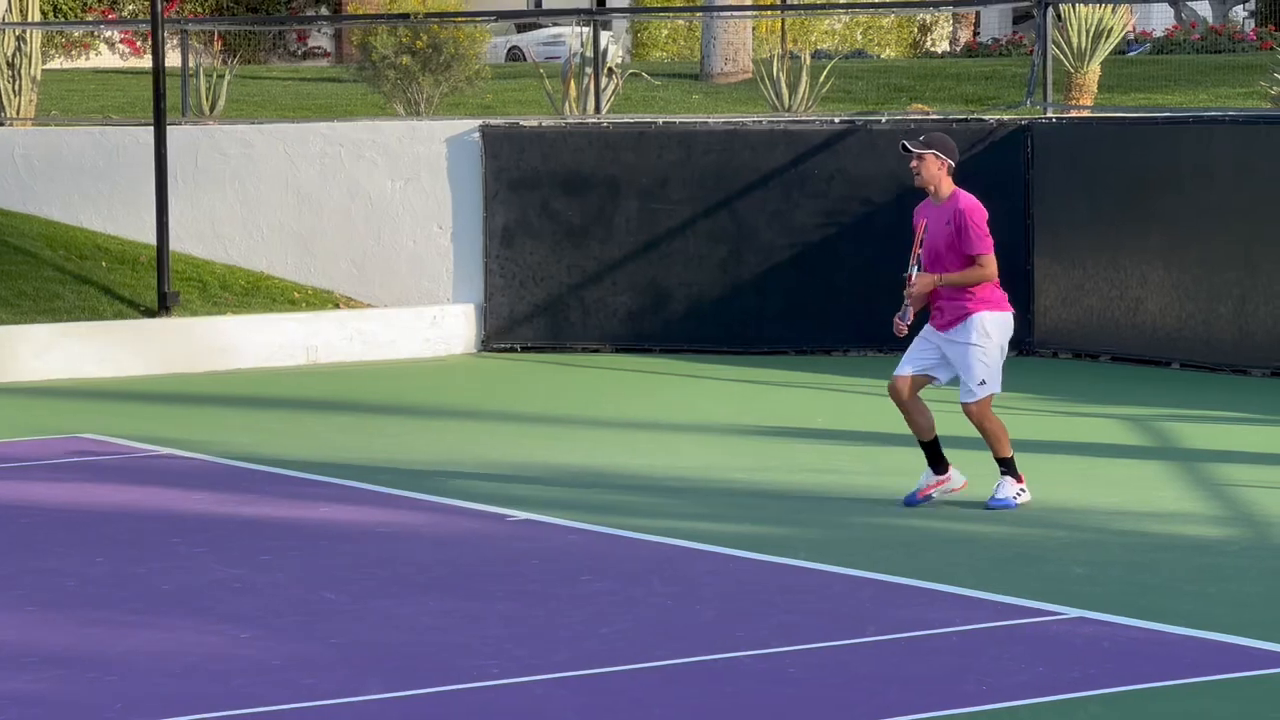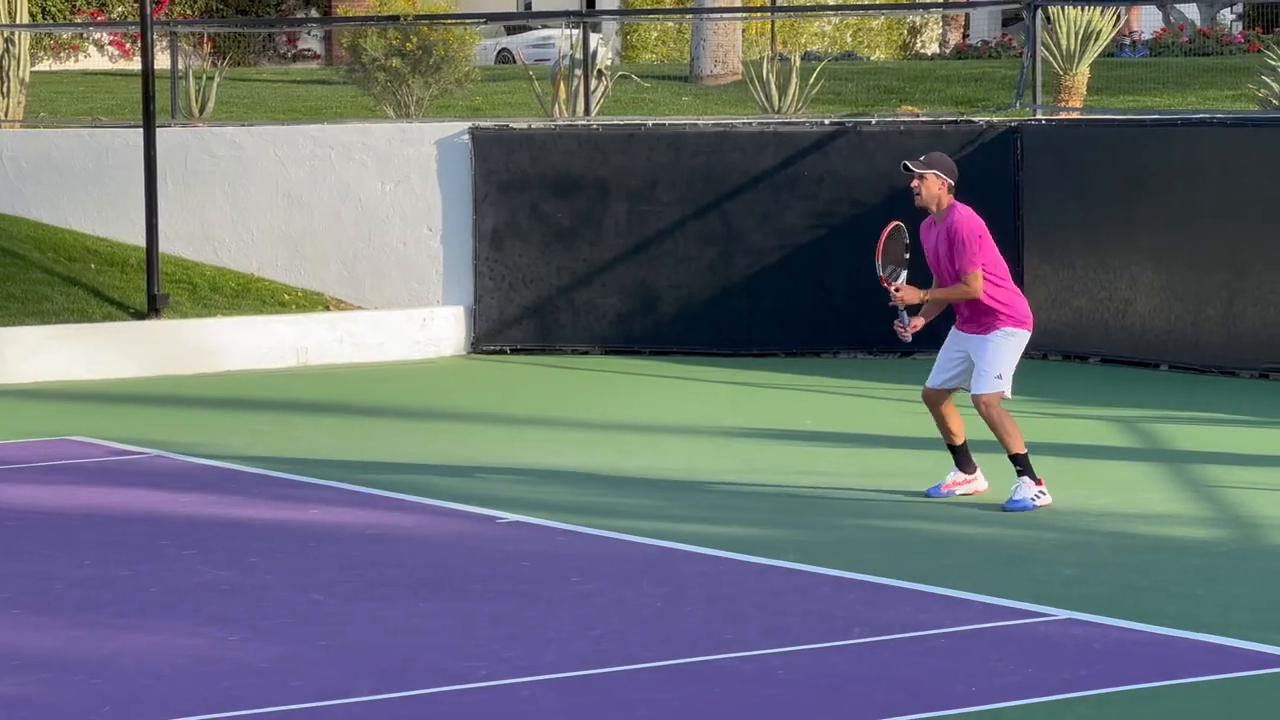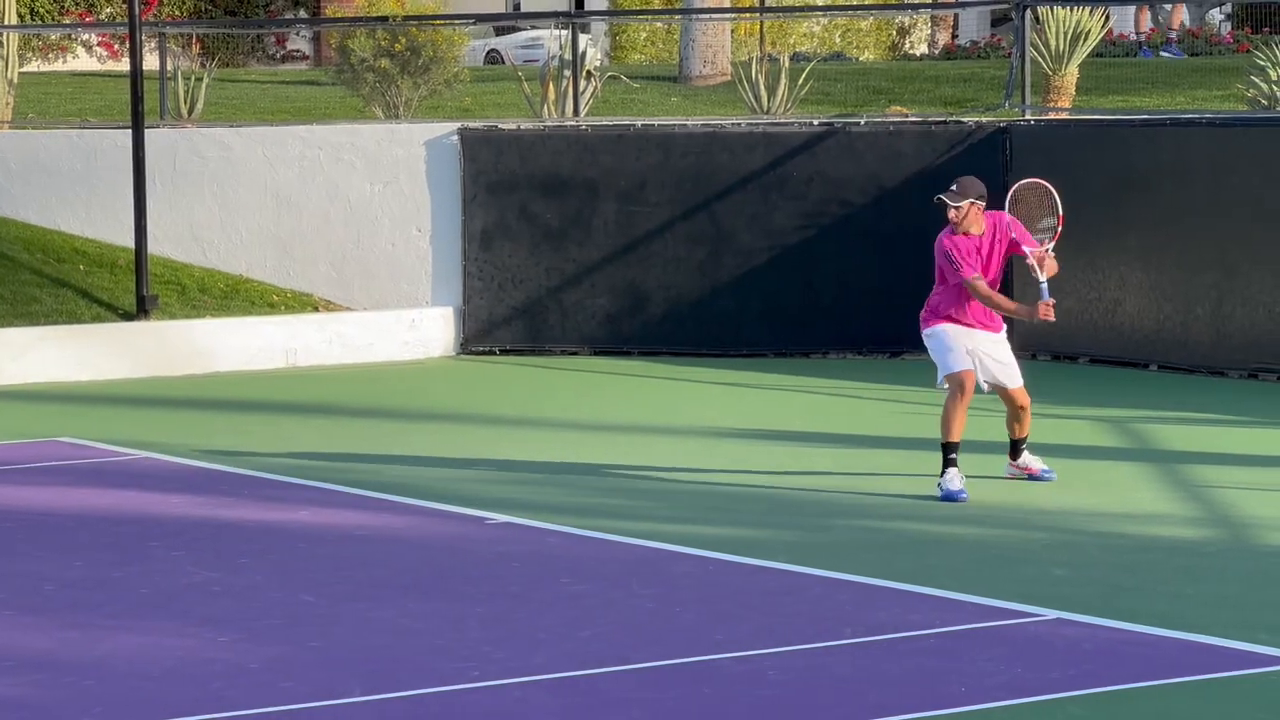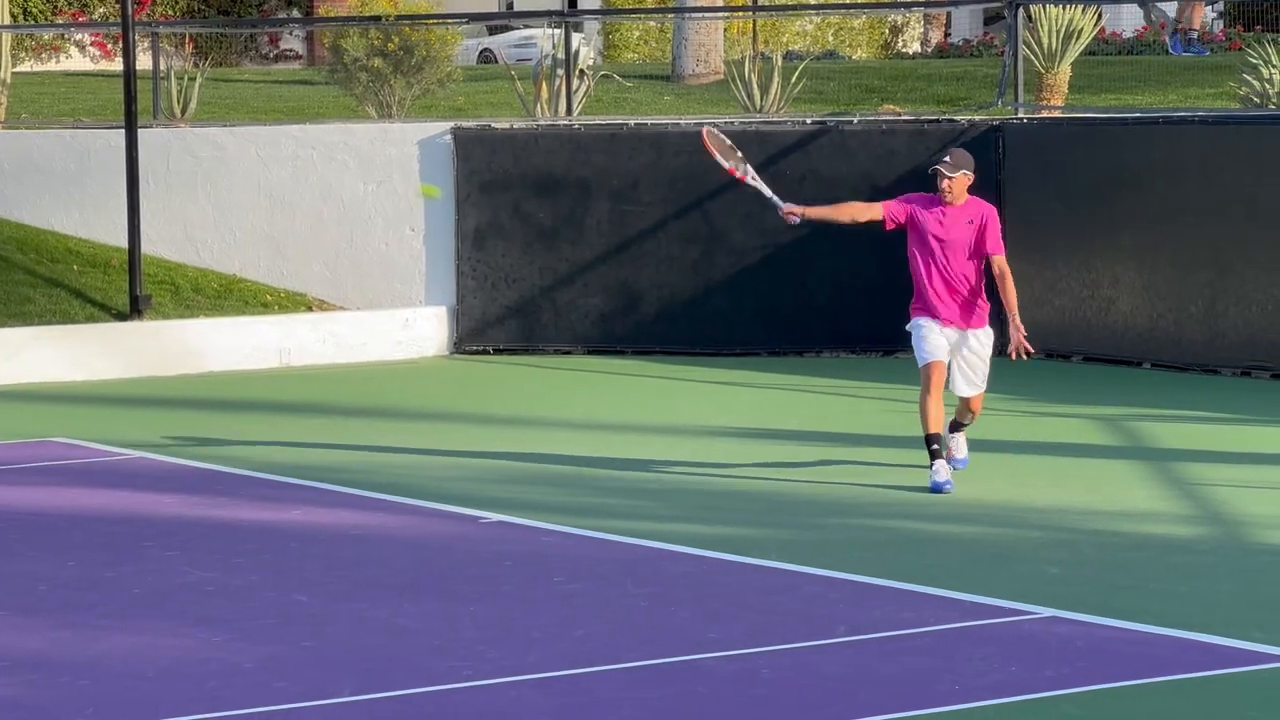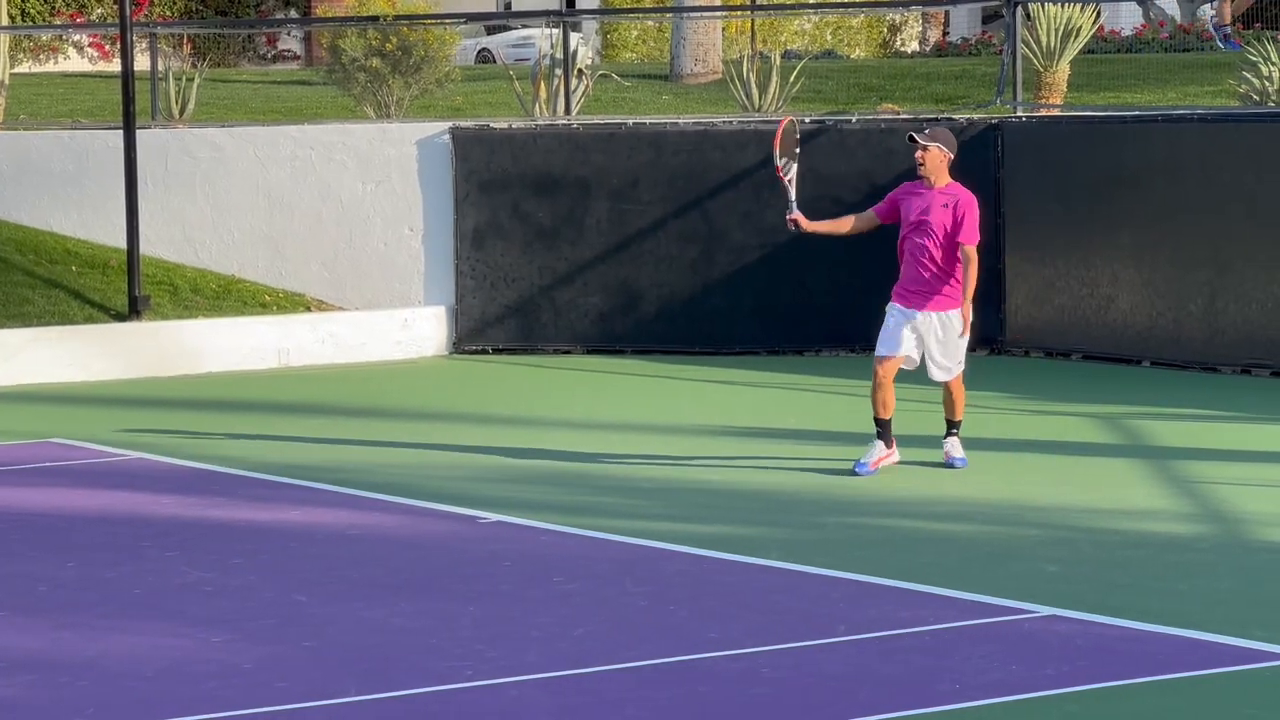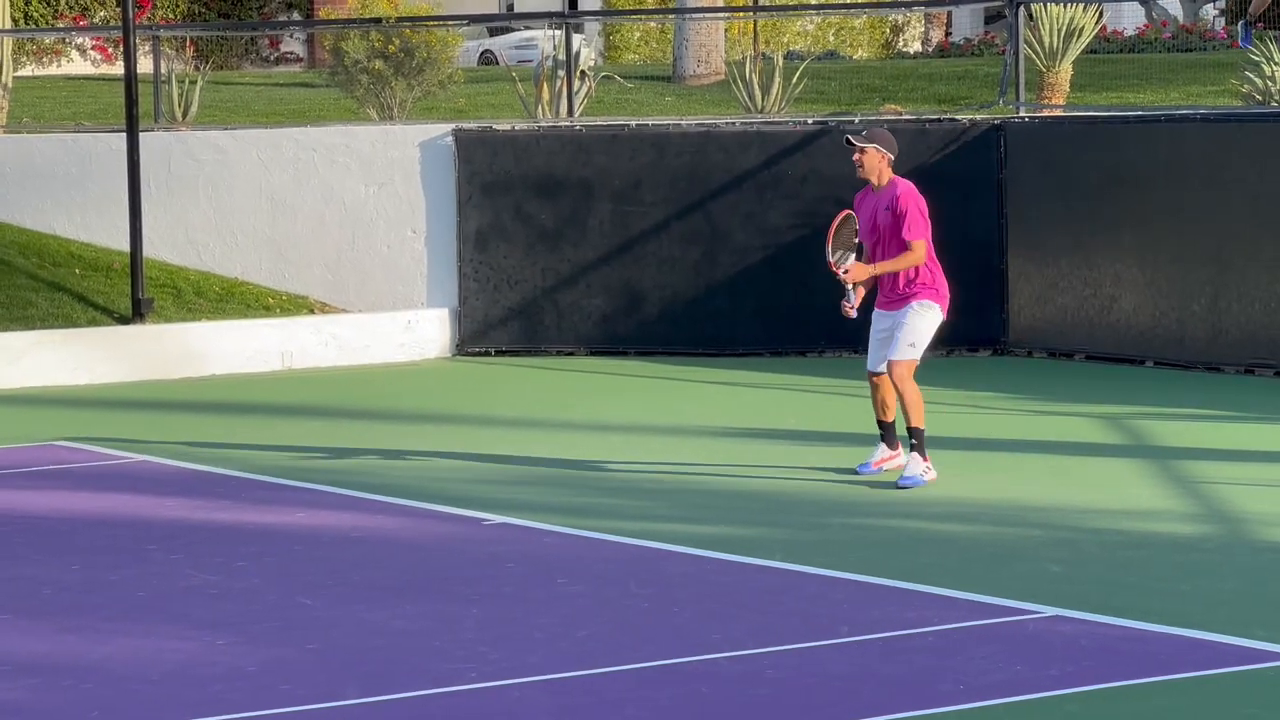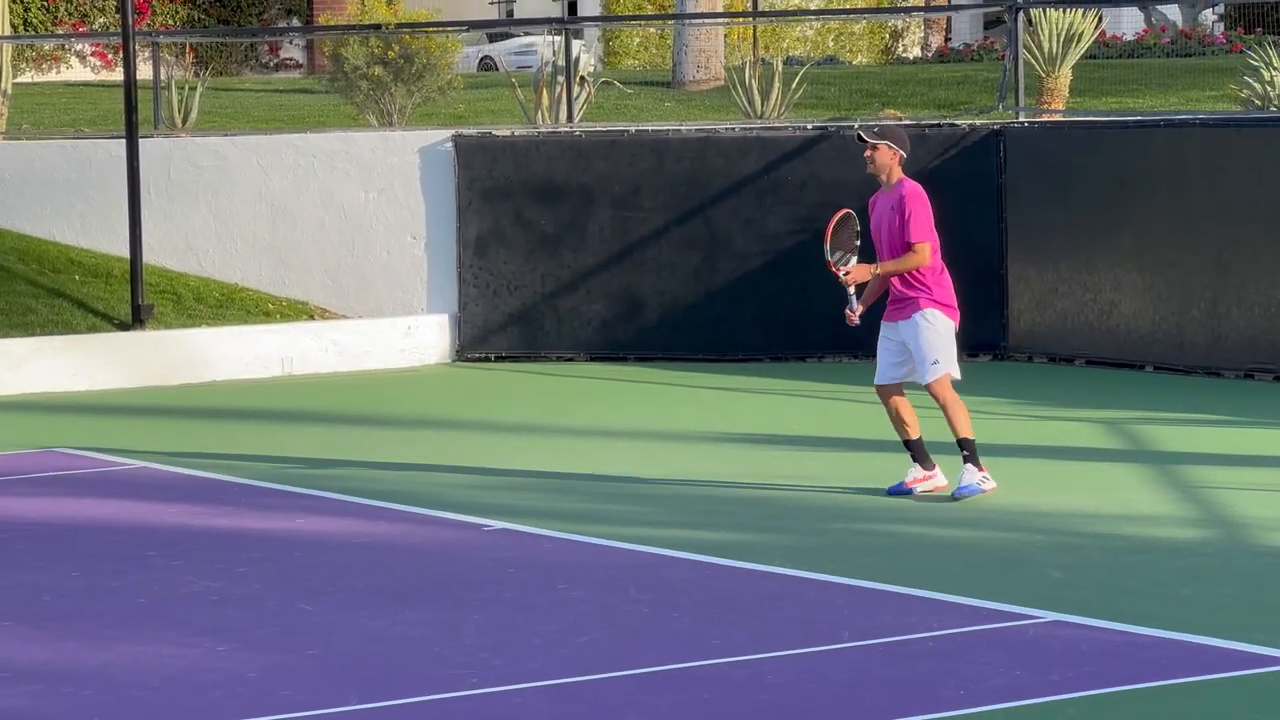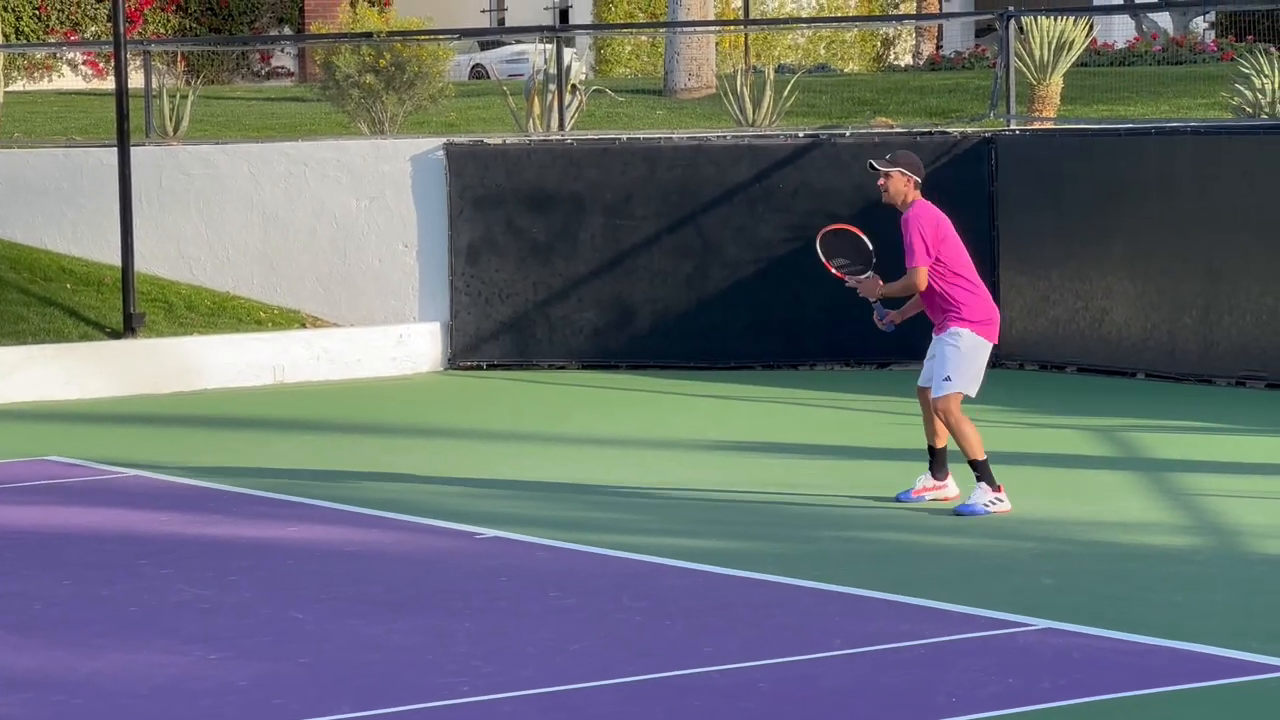
dt=0.5s
person 1, frame 1
left shoulder: (967, 209)
right shoulder: (923, 211)
left elbow: (988, 271)
left wrist: (934, 282)
right wrist: (910, 308)
left hip: (983, 318)
right hip: (942, 322)
left knee: (976, 408)
right knee: (900, 386)
left ankle: (1012, 481)
right ankle: (941, 472)
person 1, frame 2
left shoulder: (963, 223)
right shoulder: (927, 228)
left elbow: (974, 288)
left wrist: (920, 297)
right wrist: (920, 318)
left hip: (1005, 324)
right hip: (967, 327)
left knee: (986, 401)
right knee: (934, 395)
left ankle: (1032, 484)
right ankle: (968, 473)
person 1, frame 3
left shoulder: (1004, 222)
right shoulder: (947, 243)
left elbow: (1045, 262)
right elbow: (982, 292)
left wrist: (1046, 263)
right wrist: (1027, 312)
left hip: (988, 326)
right hip: (945, 324)
left knee: (1020, 402)
right knee: (964, 383)
left ankle: (1017, 457)
right ankle: (950, 471)
person 1, frame 4
left shoulder: (984, 214)
right shoulder: (916, 205)
left elbow: (1000, 270)
right elbow: (865, 211)
left wrist: (1014, 322)
right wrist: (805, 211)
left hip: (973, 322)
right hip: (929, 319)
left knee: (973, 403)
right knee: (934, 375)
left ankle: (955, 433)
right ankle: (938, 465)
person 1, frame 5
left shoulder: (963, 200)
right shoulder: (906, 193)
left elbow: (969, 257)
right elbow: (860, 221)
left wrist: (967, 304)
right wrist: (810, 225)
left hip: (947, 307)
right hip: (905, 303)
left knee: (951, 380)
right knee: (882, 373)
left ankle: (952, 439)
right ankle: (885, 446)
person 1, frame 6
left shoulder: (904, 195)
right shoulder: (861, 200)
left elbow: (918, 254)
left wrist: (869, 269)
right wrist: (857, 294)
left hip: (923, 297)
right hip: (888, 301)
left knee: (898, 370)
right knee: (876, 375)
left ankle: (920, 460)
right ankle: (890, 448)
person 1, frame 7
left shoulder: (911, 194)
right shoulder: (877, 201)
left elbow: (922, 256)
left wrist: (872, 270)
right wrist: (862, 301)
left hip: (929, 306)
right hip: (897, 311)
left knee: (939, 387)
right knee: (887, 390)
left ankle: (975, 470)
right ankle: (925, 470)
person 1, frame 8
left shoulder: (916, 218)
right shoulder: (919, 216)
left elbow: (918, 283)
left wrist: (879, 289)
right wrist: (898, 313)
left hip: (969, 321)
right hip: (957, 321)
left knee: (946, 404)
right knee: (927, 394)
left ankle: (991, 491)
right ankle: (938, 479)
